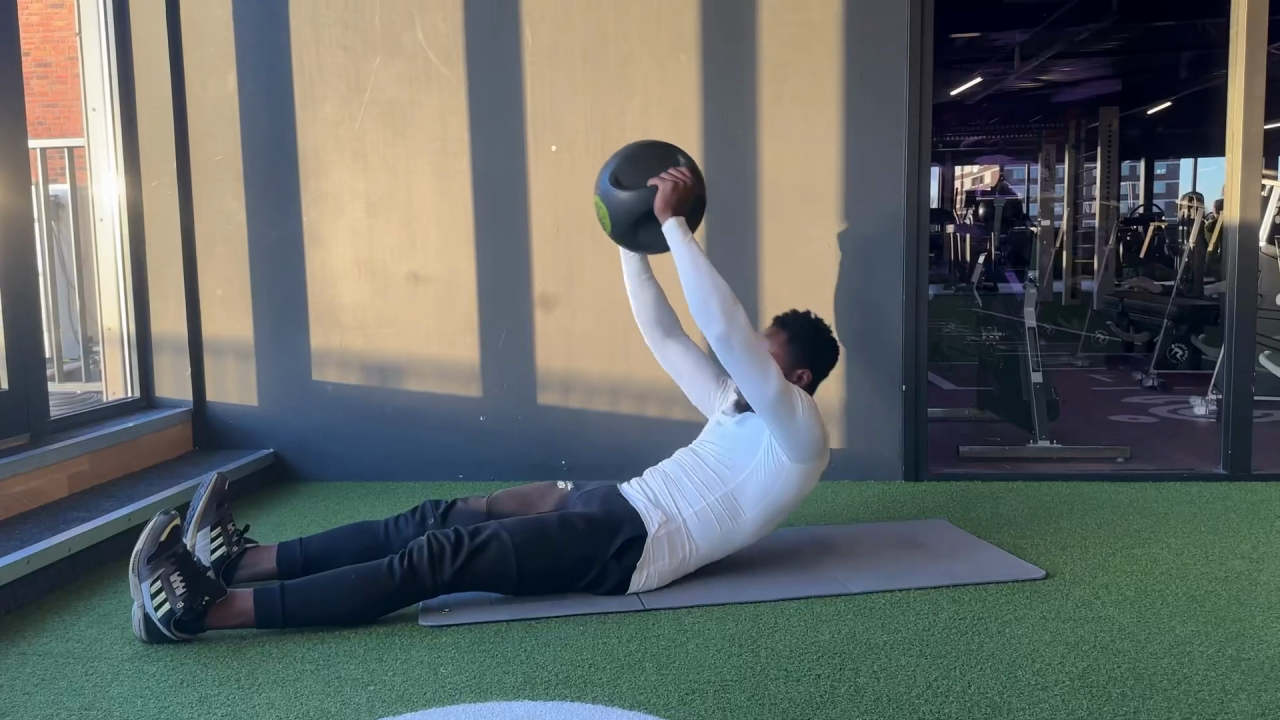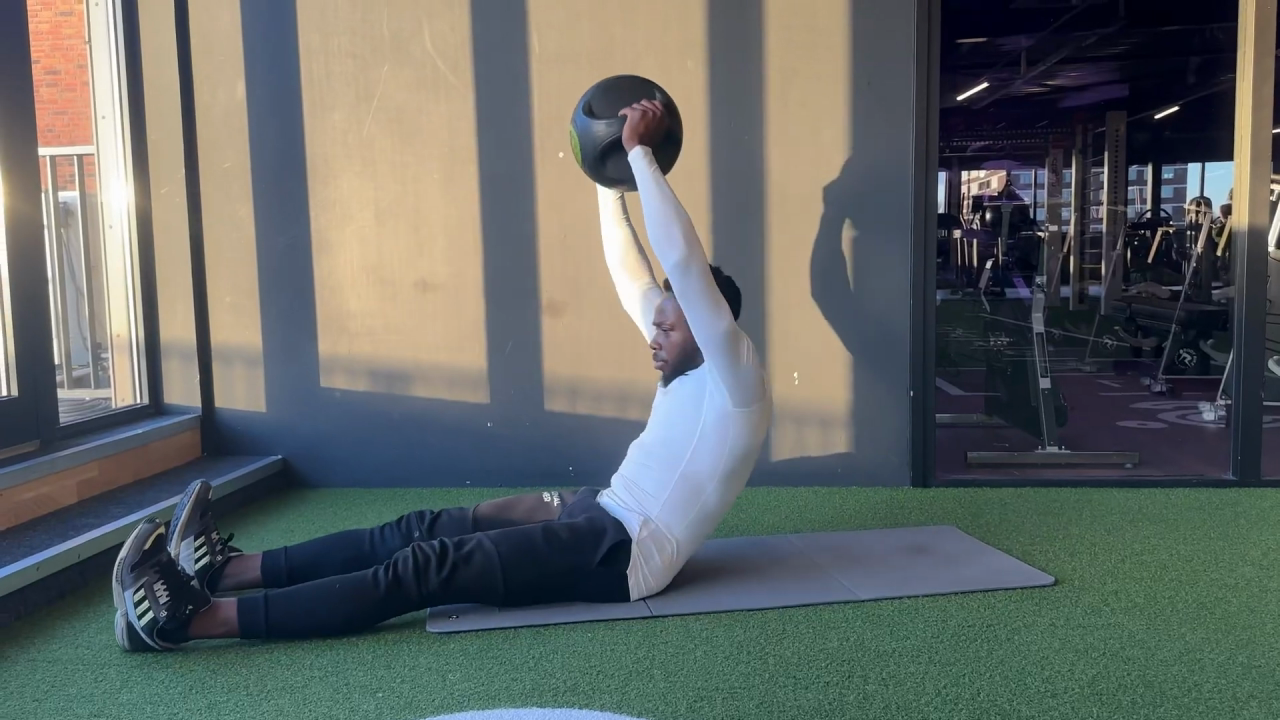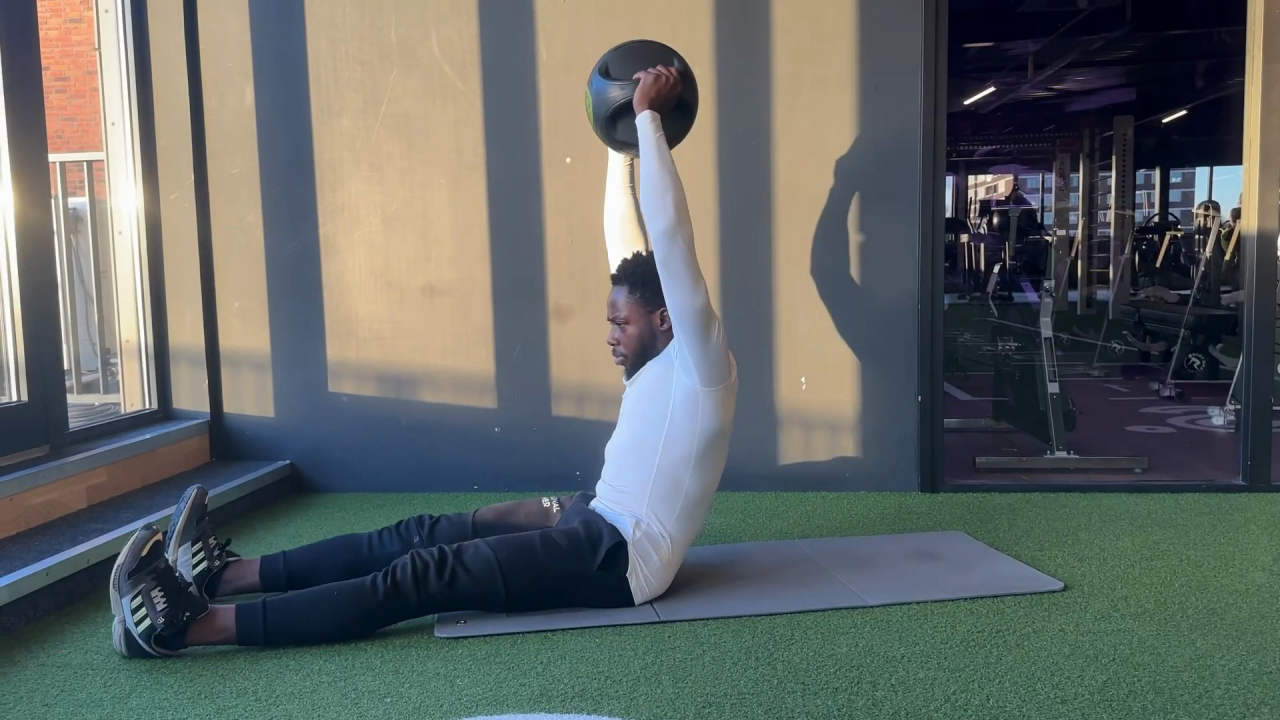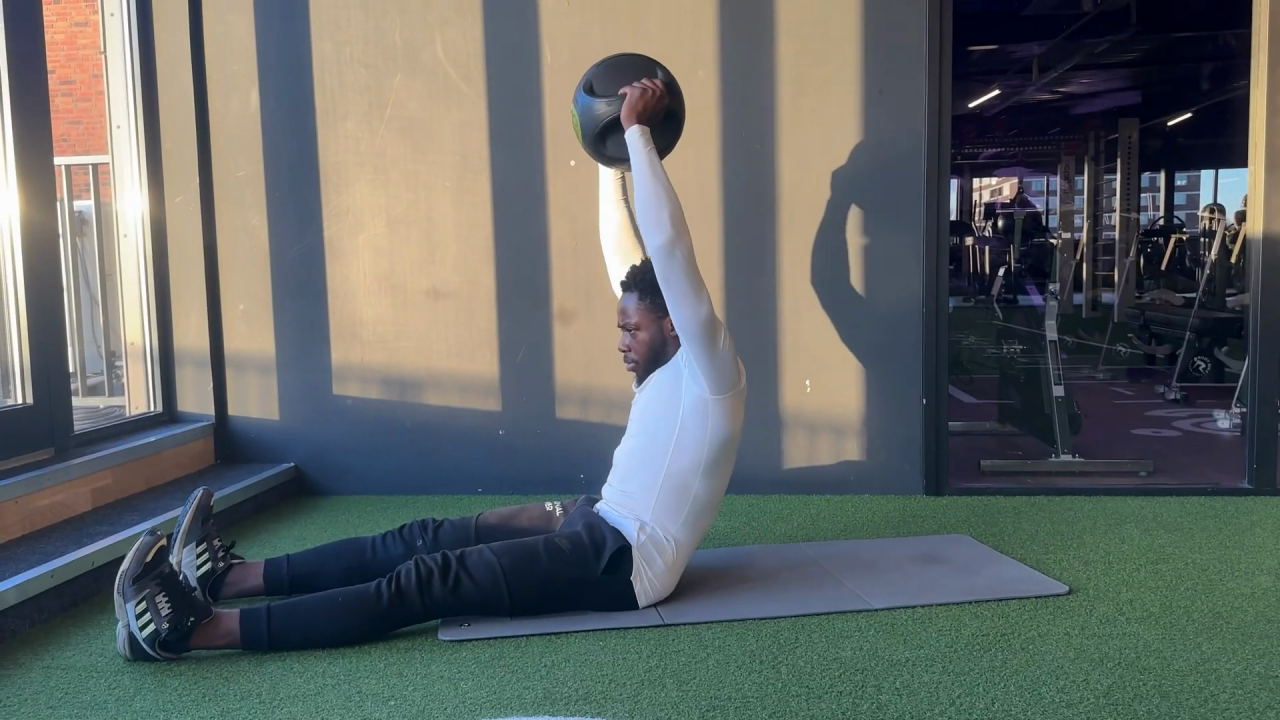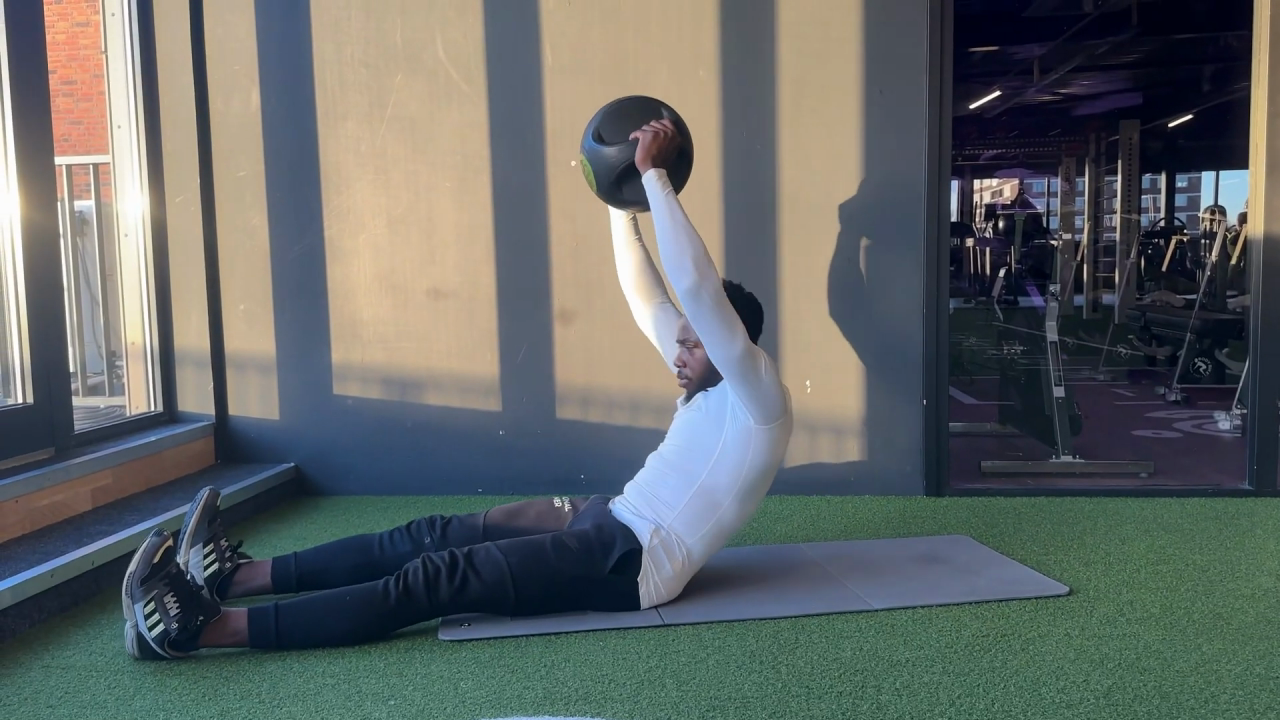
dt=0.4s
person 1, frame 1
left shoulder: (799, 434)
right shoulder: (739, 410)
left elbow: (726, 336)
right elbow: (665, 337)
left wrist: (673, 223)
left hip: (627, 543)
right hip: (611, 503)
left knee: (444, 556)
right knee: (437, 521)
left ankle: (209, 607)
right ankle: (243, 558)
person 1, frame 2
left shoulder: (738, 381)
right shoulder: (688, 368)
left elbow: (684, 263)
right elbow: (633, 277)
left wrist: (640, 152)
right wrist: (609, 182)
left hip: (618, 554)
right hip: (596, 512)
left knee: (429, 567)
right knee: (423, 530)
left ankle: (195, 617)
right ankle: (228, 567)
person 1, frame 3
left shoulder: (701, 362)
right shoulder: (664, 360)
left elbow: (670, 234)
right elbow: (629, 245)
left wrist: (648, 116)
right wrist: (620, 148)
left hip: (619, 558)
right hip: (593, 519)
left knee: (424, 575)
right knee: (421, 536)
right ankle: (226, 573)
person 1, frame 4
left shoulder: (710, 367)
right shoulder: (671, 366)
left elbow: (669, 248)
right elbow: (627, 257)
left wrist: (637, 132)
right wrist: (612, 159)
left hip: (625, 563)
right hip: (600, 523)
left knee: (430, 580)
right knee: (425, 540)
right ankle: (231, 576)
person 1, frame 5
left shoulder: (758, 396)
right shoulder: (711, 385)
left elbow: (699, 287)
right elbow: (647, 299)
left wrist: (655, 175)
right wrist: (624, 200)
left hip: (632, 562)
right hip: (608, 520)
left knee: (439, 577)
right knee: (432, 537)
right ankle: (238, 574)
